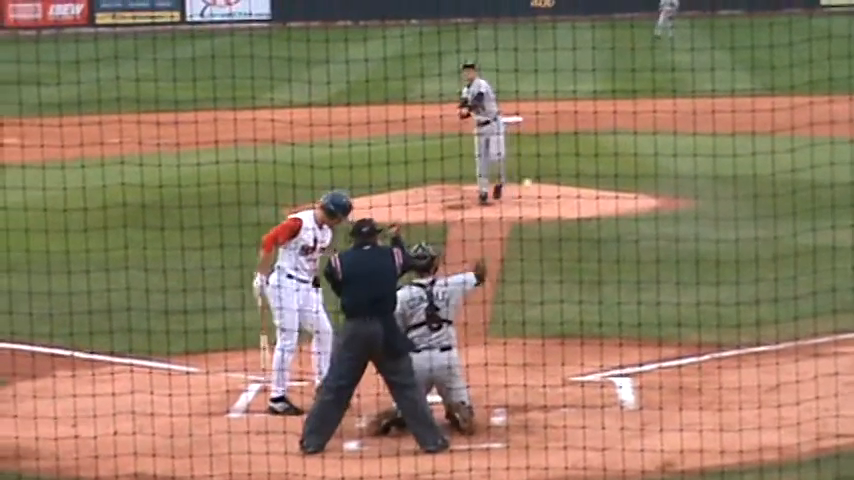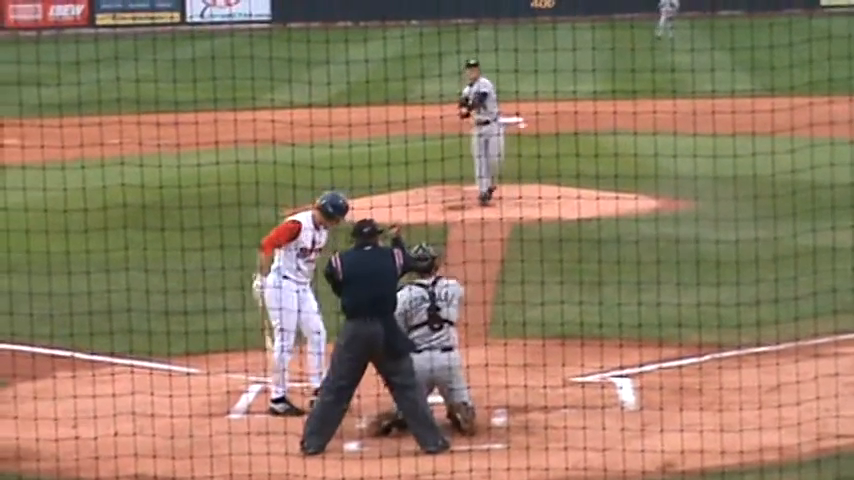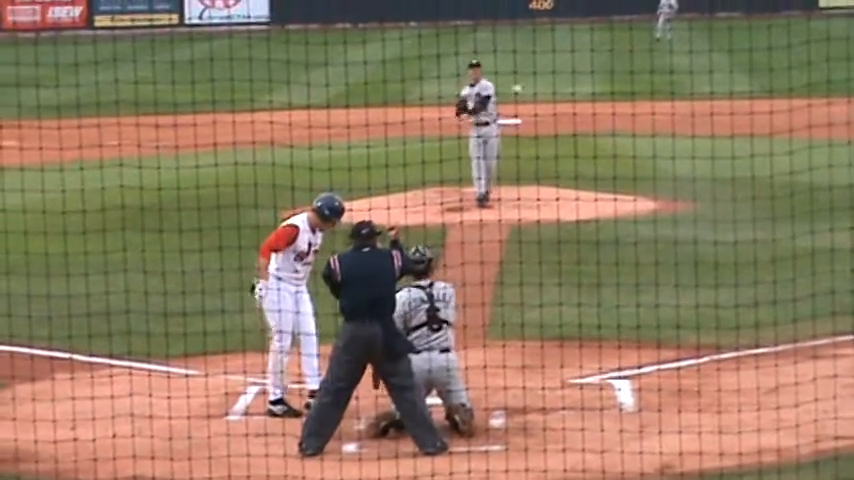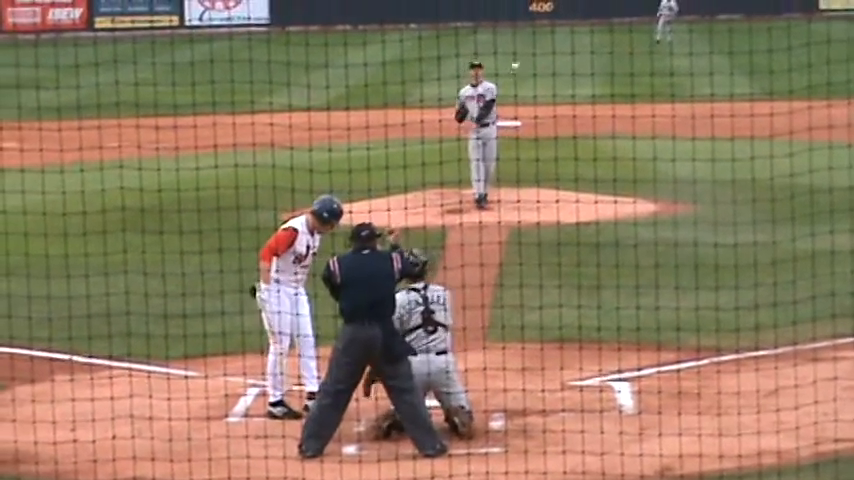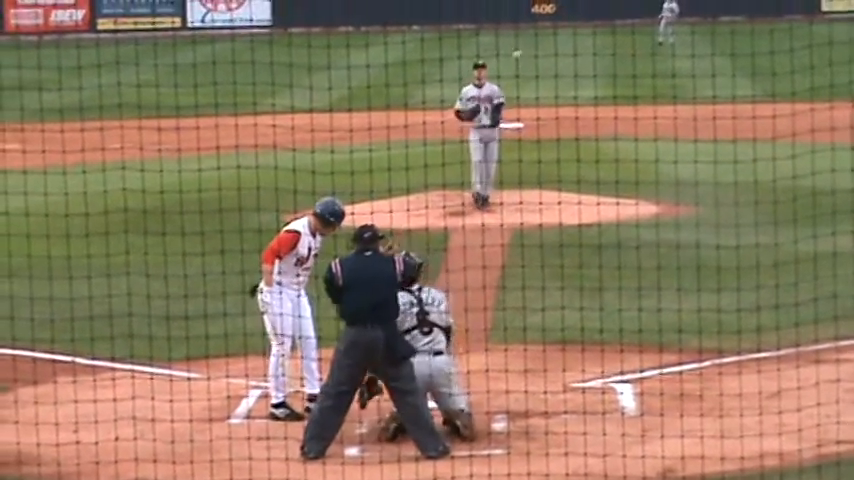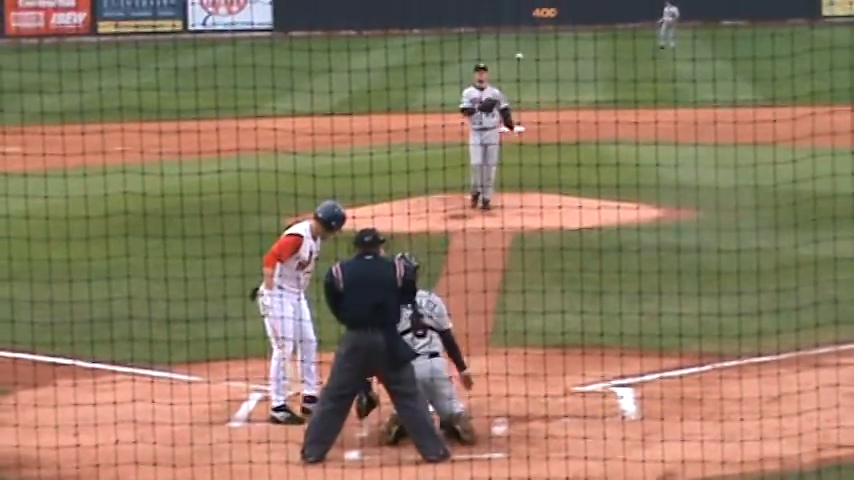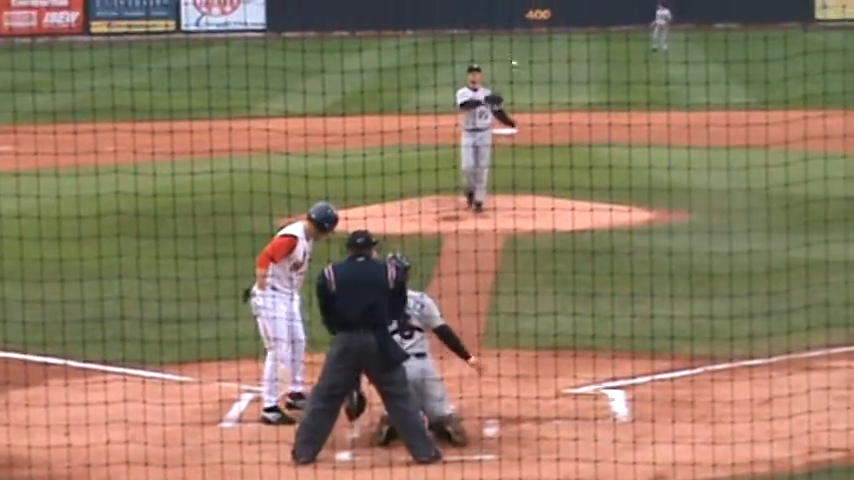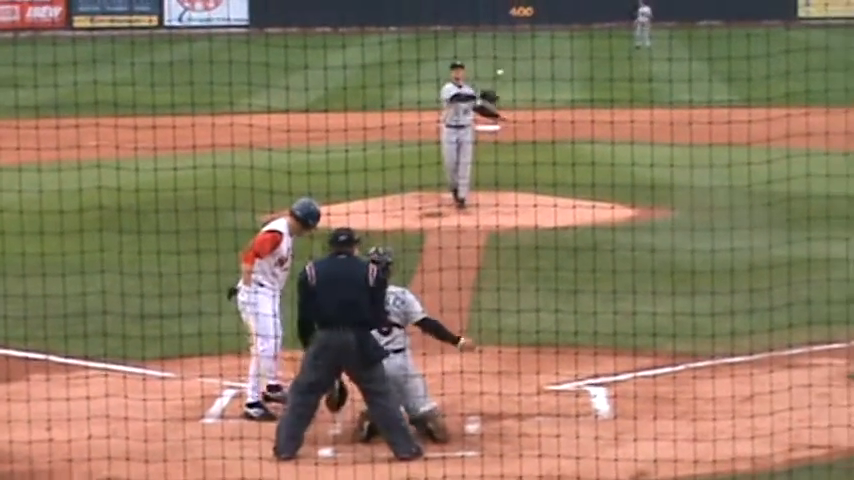
dt=0.1s
person 1, frame 1
left shoulder: (339, 262)
right shoulder: (393, 256)
right elbow: (406, 261)
right wrist: (396, 239)
left hip: (354, 330)
right hip: (386, 329)
left knee: (334, 387)
right knee: (406, 386)
left ankle: (312, 441)
right ankle: (431, 440)
person 1, frame 2
left shoulder: (339, 262)
right shoulder: (393, 257)
right elbow: (406, 263)
right wrist: (397, 240)
left hip: (354, 330)
right hip: (386, 330)
left knee: (334, 388)
right knee: (407, 387)
left ankle: (312, 441)
right ankle: (432, 440)
person 1, frame 3
left shoulder: (338, 264)
right shoulder: (392, 259)
right elbow: (405, 264)
right wrist: (395, 242)
left hip: (353, 332)
right hip: (385, 331)
left knee: (333, 389)
right knee: (406, 388)
left ankle: (311, 443)
right ankle: (430, 442)
person 1, frame 4
left shoulder: (337, 265)
right shoulder: (393, 261)
right elbow: (406, 269)
right wrist: (395, 247)
left hip: (352, 334)
right hip: (385, 334)
left knee: (332, 391)
right knee: (405, 391)
left ankle: (311, 445)
right ankle: (430, 444)
person 1, frame 5
left shoulder: (338, 268)
right shoulder: (395, 264)
right elbow: (408, 275)
left hip: (354, 336)
right hip: (387, 336)
left knee: (334, 393)
right knee: (408, 393)
left ankle: (313, 447)
right ankle: (432, 446)
person 1, frame 6
left shoulder: (338, 272)
right shoulder: (396, 270)
left elbow: (336, 308)
right elbow: (409, 299)
left hip: (354, 340)
right hip: (388, 340)
left knee: (334, 397)
right knee: (409, 397)
left ankle: (313, 450)
right ankle: (433, 449)
person 1, frame 7
left shoulder: (331, 274)
right shoulder: (388, 272)
left elbow: (327, 315)
left hip: (346, 341)
right hip: (379, 342)
left knee: (324, 397)
right knee: (400, 398)
left ankle: (304, 451)
right ankle: (424, 450)
person 1, frame 8
left shoulder: (312, 271)
right shoulder: (369, 272)
left elbow: (305, 313)
right elbow: (379, 315)
left wrist: (306, 342)
left hip: (325, 339)
right hip: (359, 341)
left knee: (303, 393)
right knee: (380, 395)
left ankle: (285, 446)
right ankle: (405, 447)
person 2, frame 1
left shoulder: (327, 231)
right shoulder: (298, 222)
right elbow: (268, 242)
left wrist: (317, 285)
right wrist: (261, 275)
left hip: (307, 287)
right hip: (285, 284)
left knee: (324, 332)
right knee: (288, 340)
right ankle: (277, 398)
person 2, frame 2
left shoulder: (322, 230)
right shoulder: (296, 224)
right elbow: (267, 244)
right wrist: (261, 277)
left hip: (303, 287)
right hip: (281, 285)
left knee: (318, 336)
right knee: (284, 342)
right ankle: (277, 399)
person 2, frame 3
left shoulder: (317, 232)
right shoulder: (294, 227)
right elbow: (266, 249)
right wrist: (263, 283)
left hip: (299, 288)
right hip: (279, 287)
left knee: (310, 339)
right knee: (281, 343)
left ankle: (315, 394)
right ankle: (275, 401)
person 2, frame 4
left shoulder: (315, 233)
right shoulder: (293, 230)
right elbow: (266, 253)
right wrist: (265, 286)
left hip: (297, 290)
right hip: (277, 290)
left knee: (307, 341)
right knee: (280, 345)
left ankle: (312, 395)
right ankle: (275, 403)
person 2, frame 5
left shoulder: (316, 235)
right shoulder: (295, 233)
right elbow: (269, 255)
right wrist: (268, 289)
left hip: (298, 292)
right hip: (279, 292)
left knee: (309, 343)
right knee: (282, 347)
left ankle: (313, 397)
right ankle: (277, 405)
person 2, frame 6
left shoulder: (315, 237)
right shoulder: (297, 236)
right elbow: (270, 259)
right wrist: (268, 292)
left hip: (297, 296)
right hip: (279, 296)
left knee: (309, 344)
right knee: (284, 350)
left ankle: (309, 398)
right ankle: (278, 407)
person 2, frame 7
left shoulder: (307, 237)
right shoulder: (291, 237)
right elbow: (263, 259)
right wrist: (261, 293)
left hip: (289, 296)
right hip: (272, 296)
left knee: (298, 343)
right knee: (277, 351)
left ankle: (296, 394)
right ankle: (269, 408)
person 2, frame 8
left shoulder: (285, 232)
right shoulder: (276, 233)
right elbow: (249, 255)
right wrist: (245, 288)
left hip: (269, 293)
right hip: (257, 292)
left knee: (274, 341)
right knee: (264, 346)
left ankle: (272, 388)
right ankle: (252, 404)
person 3, frame 1
left shoulder: (402, 295)
right shoulder: (451, 285)
right elbow: (477, 276)
right wrist: (481, 268)
left hip: (416, 360)
right hip: (446, 359)
right knee: (460, 406)
left ankle: (391, 418)
right ankle: (459, 412)
person 3, frame 2
left shoulder: (403, 295)
right shoulder: (453, 287)
left hip: (417, 361)
right hip: (448, 359)
right knee: (462, 406)
left ankle: (391, 419)
right ankle: (461, 412)
person 3, frame 3
left shoulder: (402, 297)
right shoulder: (448, 290)
left hip: (415, 362)
right hip: (445, 360)
right knee: (460, 408)
left ankle: (389, 420)
right ankle: (459, 413)
person 3, frame 4
left shoulder: (397, 300)
right shoulder: (443, 293)
left wrist: (373, 374)
left hip: (412, 364)
right hip: (442, 361)
right knee: (459, 409)
left ankle: (392, 419)
right ankle: (458, 416)
person 3, frame 5
right shoulder: (438, 297)
left wrist: (371, 380)
left hip: (411, 366)
right hip: (440, 363)
right knee: (458, 412)
left ankle: (396, 422)
right ankle: (458, 417)
person 3, frame 6
right shoulder: (432, 300)
right elbow: (447, 337)
right wrist: (462, 368)
right hip: (436, 365)
right knee: (452, 414)
left ankle: (399, 424)
right ankle: (458, 423)
person 3, frame 7
right shoulder: (421, 300)
right elbow: (443, 332)
right wrist: (469, 357)
right hip: (421, 365)
right knee: (441, 416)
left ankle: (389, 426)
right ankle: (451, 428)
person 3, frame 8
right shoulder: (402, 295)
right elbow: (426, 324)
right wrist: (457, 340)
right hip: (400, 361)
right knee: (421, 409)
left ankle: (370, 422)
right ankle: (430, 422)
person 4, frame 1
left shoulder: (481, 84)
right shoulder: (465, 90)
left elbow: (477, 101)
right elbow: (463, 113)
left wrist: (468, 109)
right wrist: (463, 108)
left hip: (494, 125)
right hip: (480, 128)
left knee: (497, 156)
right knee: (481, 160)
left ankle: (499, 183)
right ankle: (483, 193)
person 4, frame 2
left shoulder: (486, 84)
right shoulder: (466, 90)
left elbow: (480, 101)
right elbow: (464, 114)
left wrist: (468, 108)
right wrist: (462, 106)
left hip: (493, 126)
right hip: (478, 128)
left knee: (494, 159)
right knee: (479, 159)
left ankle: (491, 186)
right ankle: (483, 193)
person 4, frame 3
left shoulder: (487, 86)
right shoulder: (465, 91)
left elbow: (482, 104)
right elbow: (460, 113)
left wrist: (468, 113)
right wrist: (460, 110)
left hip: (491, 128)
right hip: (475, 129)
left knee: (491, 161)
right knee: (477, 161)
left ankle: (486, 190)
right ankle: (481, 195)
person 4, frame 4
left shoulder: (490, 88)
right shoulder: (464, 91)
left elbow: (489, 107)
right elbow: (459, 114)
left wrist: (477, 122)
right wrist: (460, 117)
left hip: (489, 129)
right hip: (474, 131)
left knee: (489, 162)
right knee: (476, 161)
left ankle: (484, 193)
right ankle: (478, 195)
person 4, frame 5
left shoulder: (494, 89)
right shoulder: (466, 91)
left elbow: (498, 109)
right elbow: (458, 112)
left wrist: (494, 125)
right wrist: (466, 115)
left hip: (491, 130)
right hip: (475, 131)
left knee: (491, 163)
right knee: (477, 162)
left ankle: (485, 195)
right ankle: (477, 194)
person 4, frame 6
left shoulder: (495, 92)
right shoulder: (467, 92)
left elbow: (505, 112)
right elbow: (464, 111)
left wrist: (512, 127)
right wrist: (478, 107)
left hip: (492, 133)
right hip: (476, 133)
left knee: (490, 166)
right knee: (475, 164)
left ankle: (486, 198)
right ankle: (476, 192)
person 4, frame 7
left shoulder: (488, 93)
right shoulder: (462, 92)
left elbow: (498, 112)
right elbow: (465, 105)
left wrist: (512, 124)
right wrist: (483, 100)
left hip: (484, 134)
right hip: (468, 135)
left knee: (482, 168)
right knee: (467, 167)
left ankle: (479, 200)
right ankle: (470, 191)
person 4, frame 8
left shoulder: (469, 90)
right shoulder: (447, 88)
right elbow: (458, 98)
right wrist: (477, 96)
left hip: (466, 131)
right hip: (449, 131)
left knee: (465, 164)
right knee: (450, 163)
left ankle: (461, 198)
right ankle: (454, 188)
